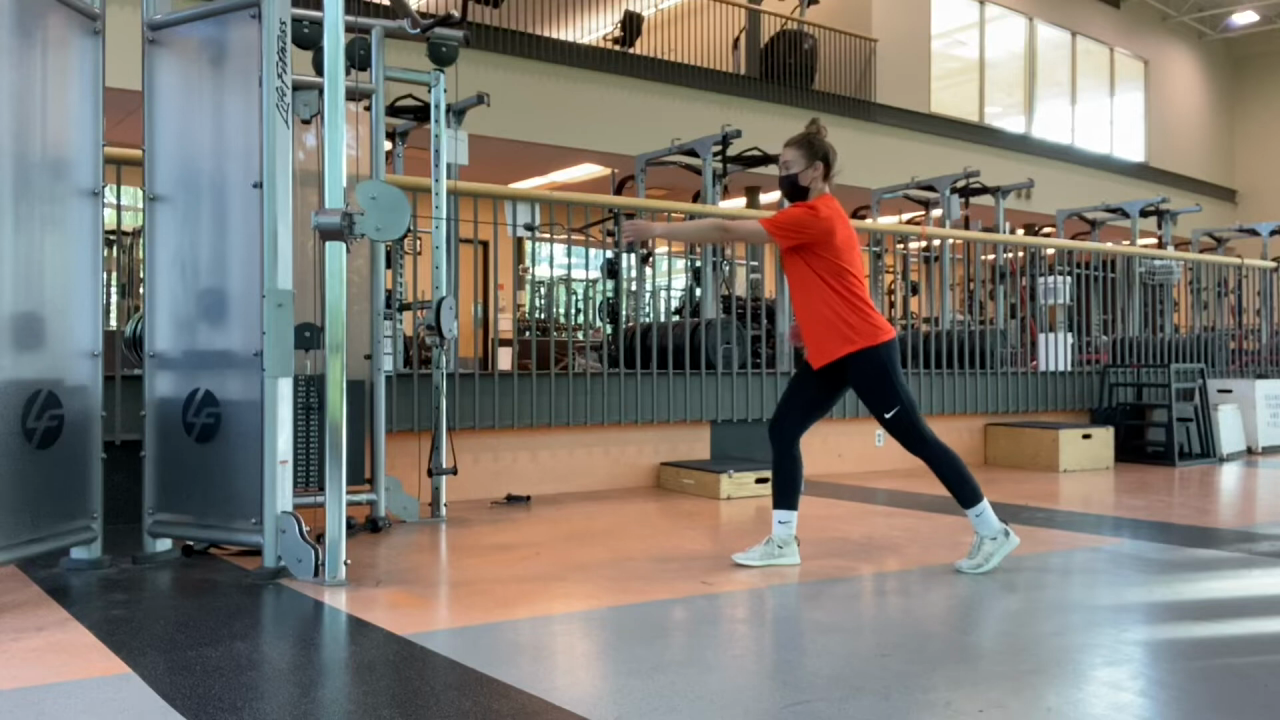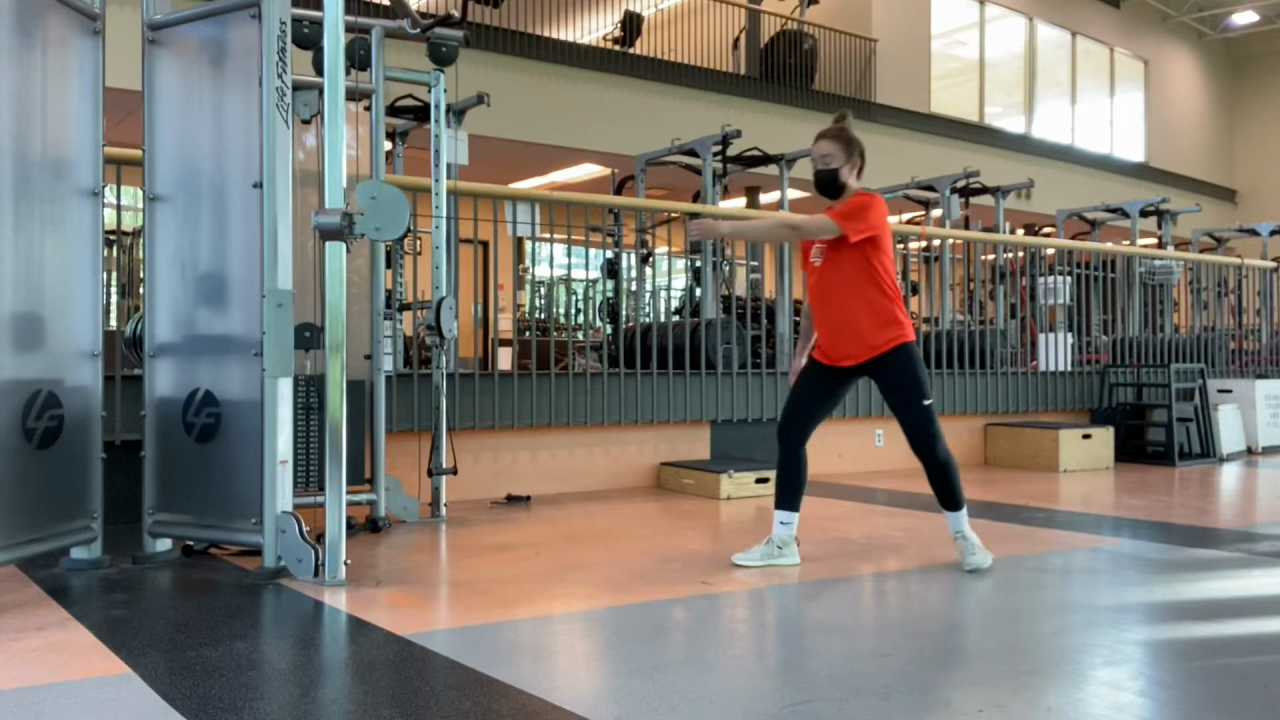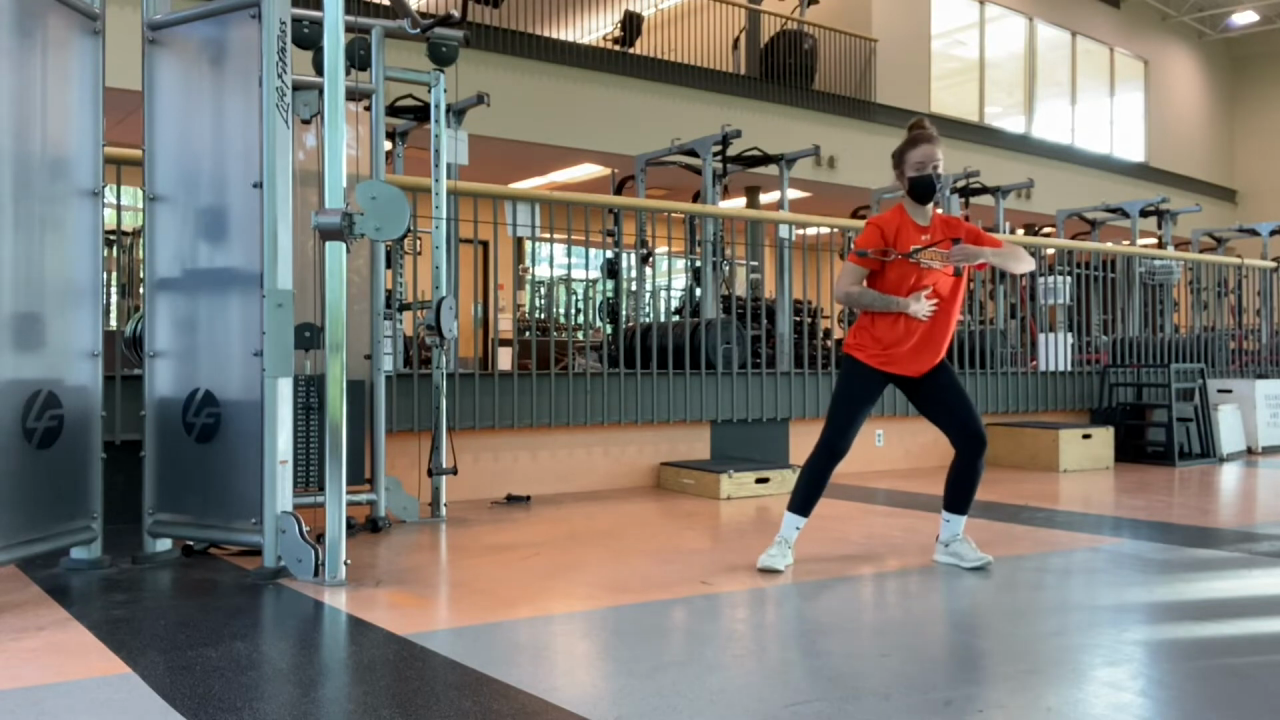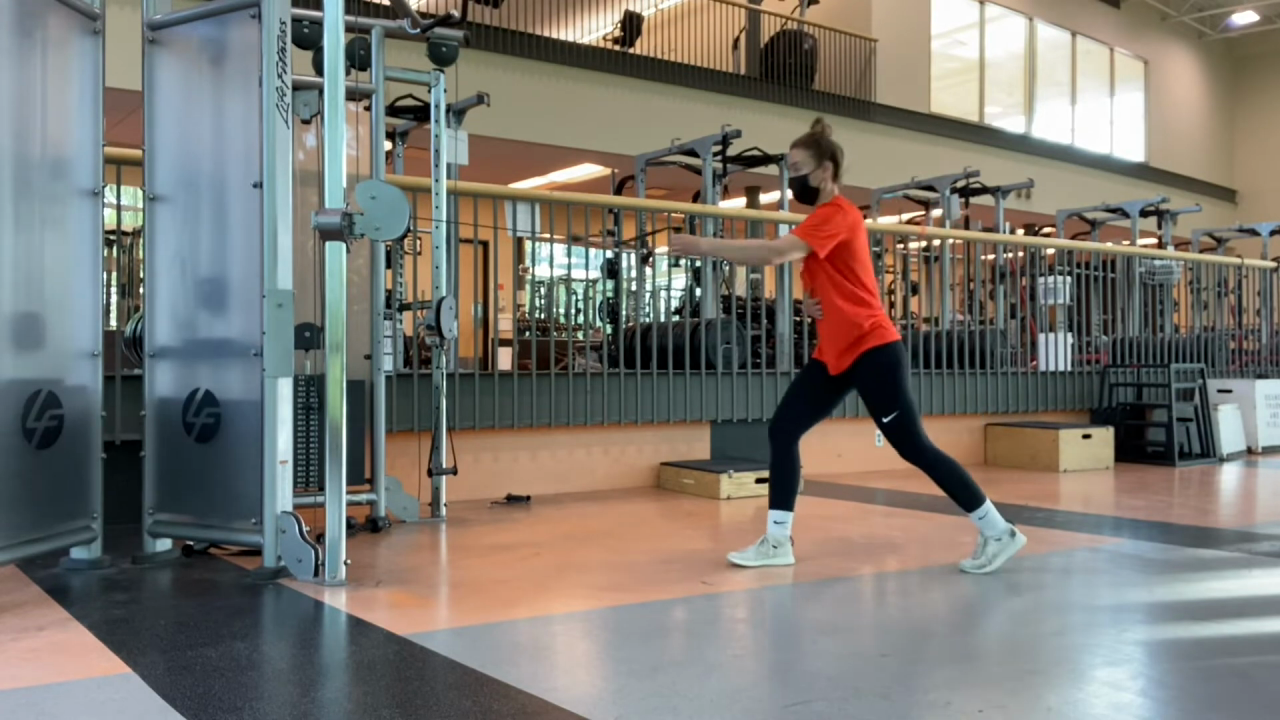
dt=1s
person 1, frame 1
left shoulder: (814, 216)
right shoulder: (813, 216)
left elbow: (728, 231)
left wrist: (656, 229)
right wrist: (807, 323)
left hip: (865, 350)
right hip: (831, 354)
left knee: (917, 439)
right knee: (782, 431)
left ankle: (992, 531)
right ankle: (783, 541)
person 1, frame 2
left shoulder: (868, 207)
right shoulder: (819, 229)
left elbow: (798, 228)
left wrist: (723, 228)
right wrist: (801, 350)
left hip: (889, 347)
right hip: (831, 353)
left knee: (928, 443)
right knee: (790, 432)
left ankle: (962, 534)
right ankle: (783, 541)
person 1, frame 3
left shoulder: (958, 231)
right shoulder: (883, 227)
left elbow: (1025, 262)
right elbow: (844, 291)
left wrist: (984, 254)
right wrist: (902, 304)
left hip: (927, 362)
right hip: (870, 357)
left knee: (973, 440)
right knee: (833, 445)
left ankle: (950, 540)
right ankle: (784, 541)
person 1, frame 4
left shoulder: (838, 214)
right shoulder: (813, 223)
left elbow: (775, 252)
left wrist: (703, 245)
right wrist: (811, 307)
left hip: (872, 350)
right hip: (832, 354)
left knee: (912, 446)
right knee: (781, 431)
left ankle: (998, 532)
right ankle: (777, 541)
